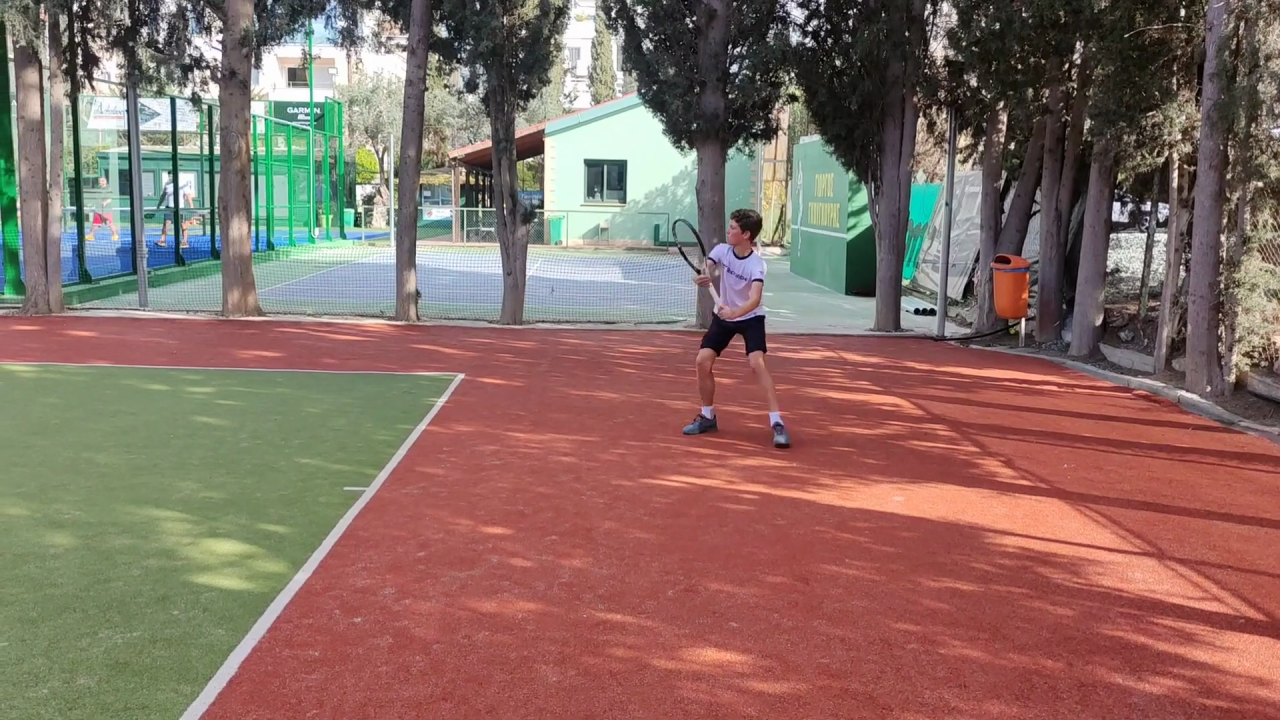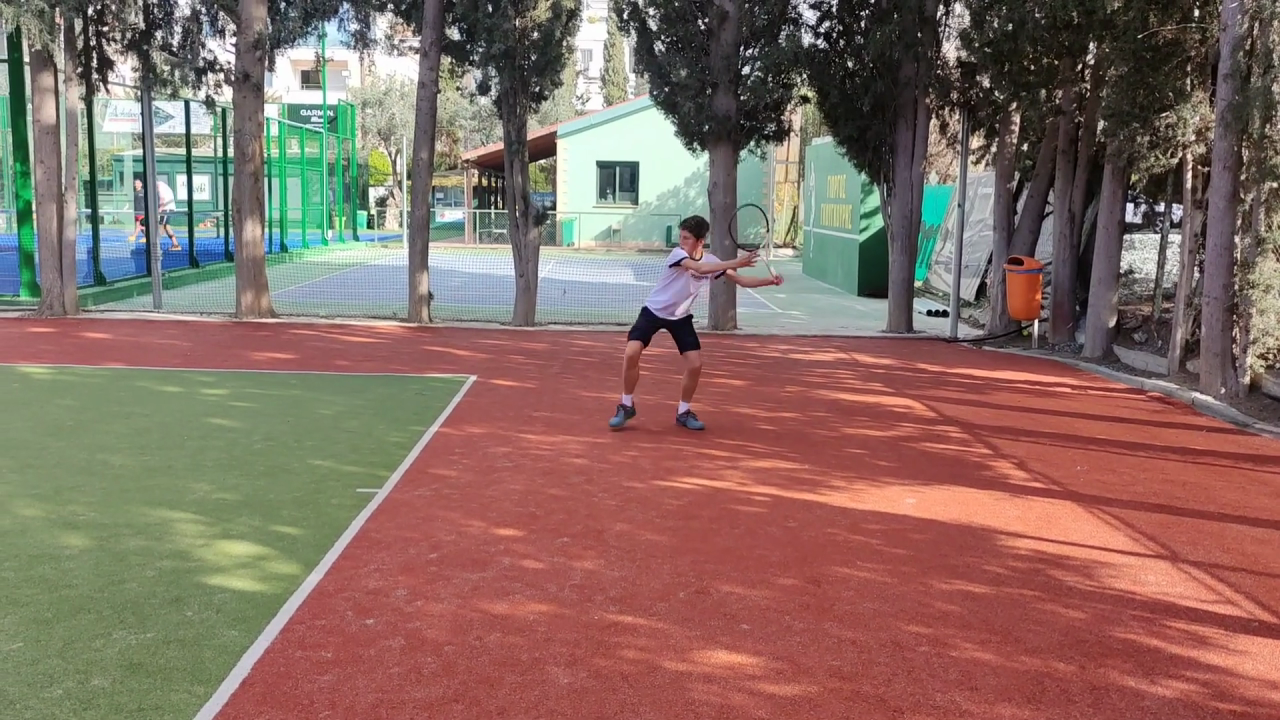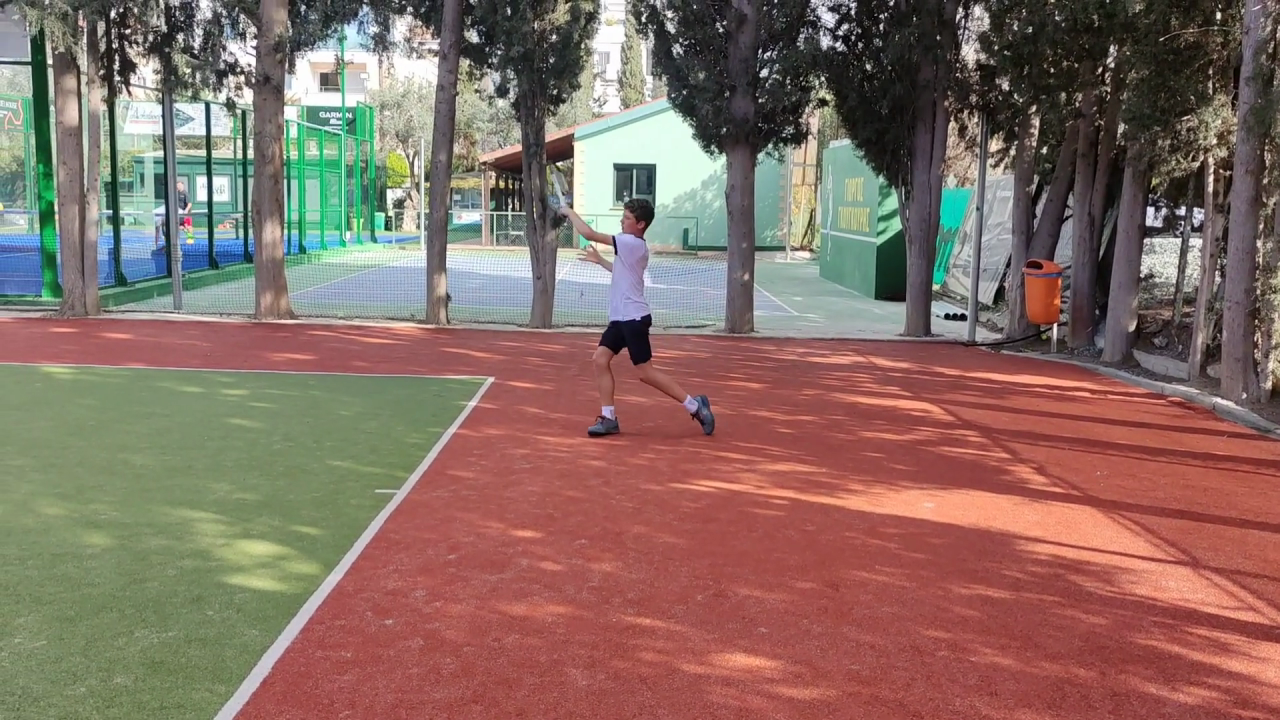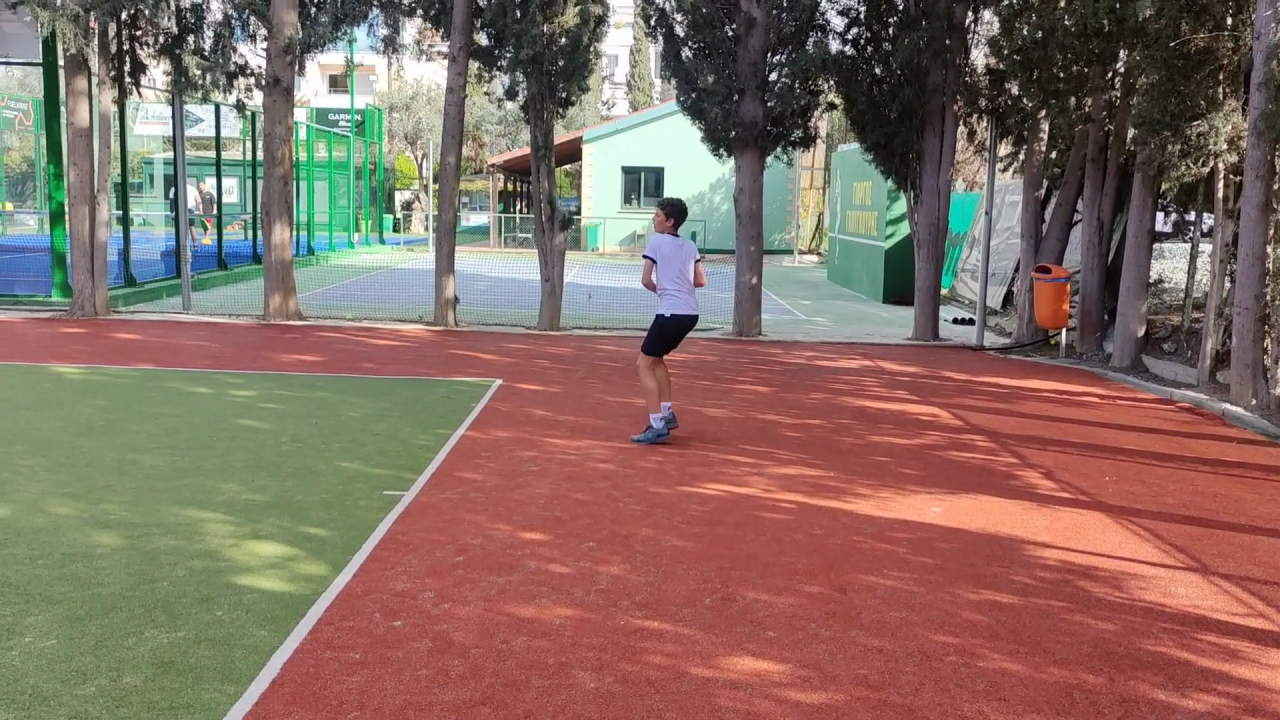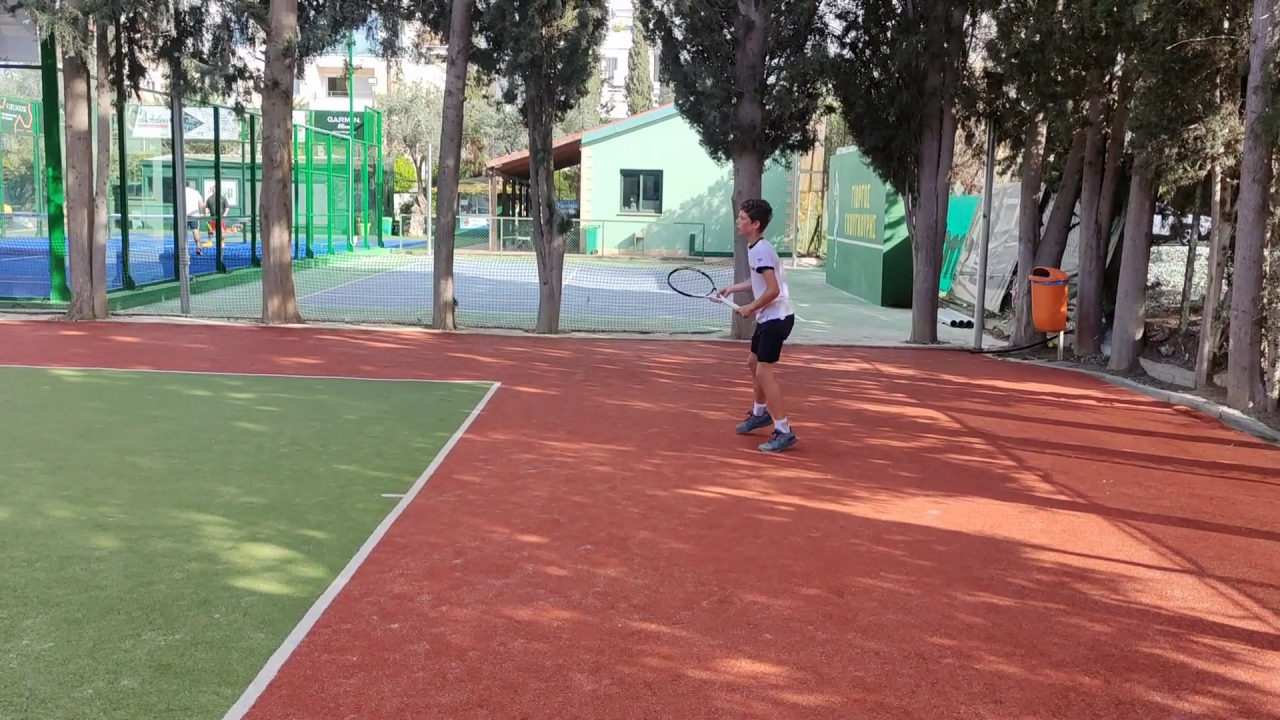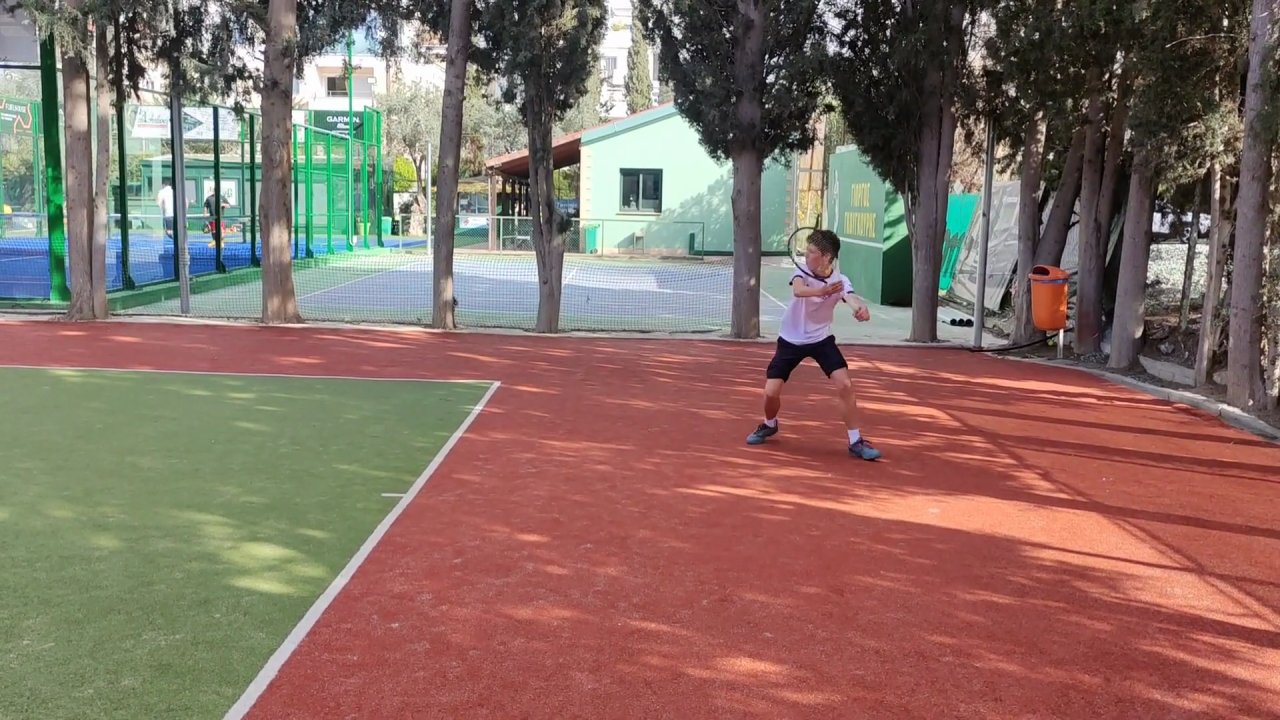
dt=0.7s
person 1, frame 1
left shoulder: (757, 264)
right shoulder: (721, 250)
left elbow: (755, 300)
right elbow: (703, 271)
left wrist: (735, 312)
right wrist: (702, 278)
left hip: (751, 318)
right hip: (724, 315)
left knee: (757, 364)
right knee: (702, 361)
left ankle: (777, 423)
right ankle: (708, 417)
person 1, frame 2
left shoulder: (710, 261)
right shoulder: (678, 254)
left elbow: (741, 281)
right elbow: (699, 268)
left wrist: (770, 281)
right wrist: (735, 263)
left hip: (680, 316)
right hip: (653, 311)
left knee: (694, 365)
right knee: (631, 353)
left ankle: (683, 411)
right ankle: (626, 405)
person 1, frame 3
left shoulder: (630, 243)
right shoulder: (634, 244)
left elbow: (587, 233)
left wrist: (569, 212)
right wrist: (600, 259)
left hip: (634, 317)
right hip: (620, 317)
left knee: (646, 372)
right knee: (600, 360)
left ankle: (695, 406)
right ankle: (609, 418)
person 1, frame 4
left shoulder: (656, 242)
right shoulder: (689, 246)
left elbow: (647, 280)
right elbow: (700, 281)
left hip: (672, 314)
right hip: (689, 314)
left knee: (645, 365)
right knee: (656, 361)
left ankle: (657, 426)
right ankle: (666, 413)
person 1, frame 5
left shoulder: (761, 251)
right shoulder: (755, 249)
left elbow: (773, 290)
left wrist: (749, 308)
right wrist: (733, 288)
left hip: (777, 318)
right hip: (767, 317)
left knee: (764, 372)
right knee: (754, 364)
left ankle: (783, 431)
right ankle: (760, 413)
person 1, frame 6
left shoulder: (839, 282)
right shoulder: (801, 271)
left elbow: (858, 305)
right elbow: (799, 291)
left wrist: (862, 311)
right wrist: (825, 290)
left hip: (821, 340)
right hip: (789, 340)
left knee: (844, 385)
right knee: (771, 393)
left ankle: (855, 440)
right ankle: (769, 424)
